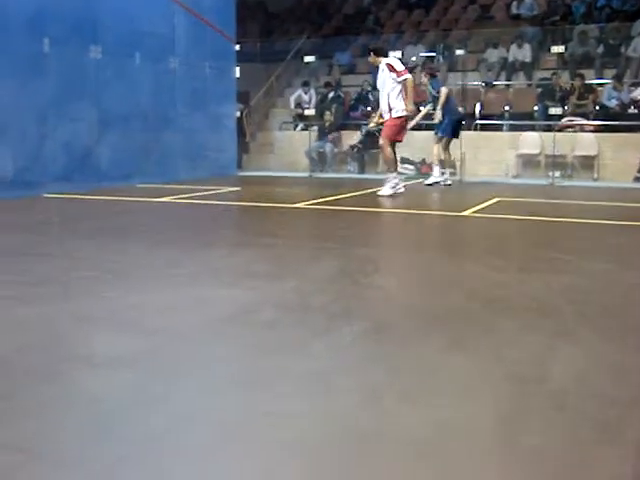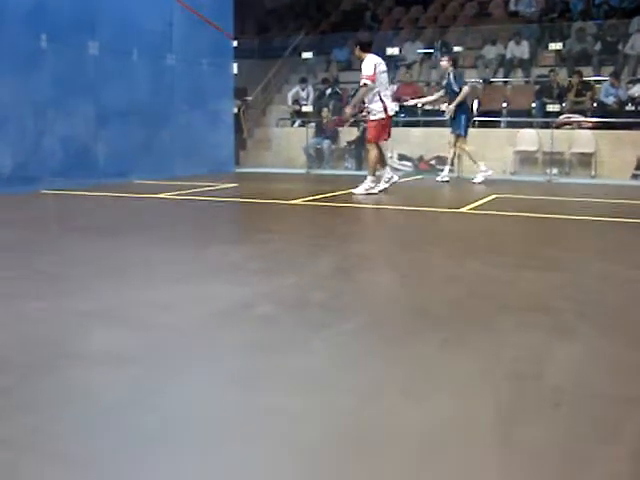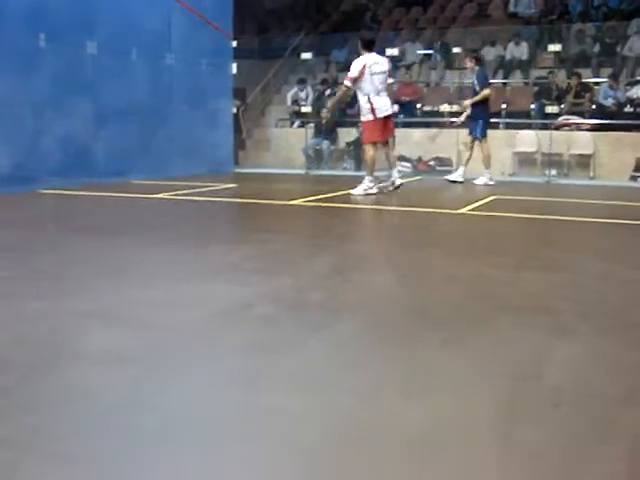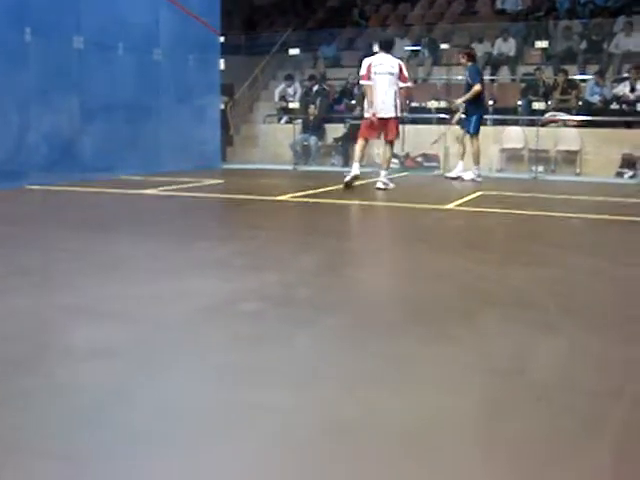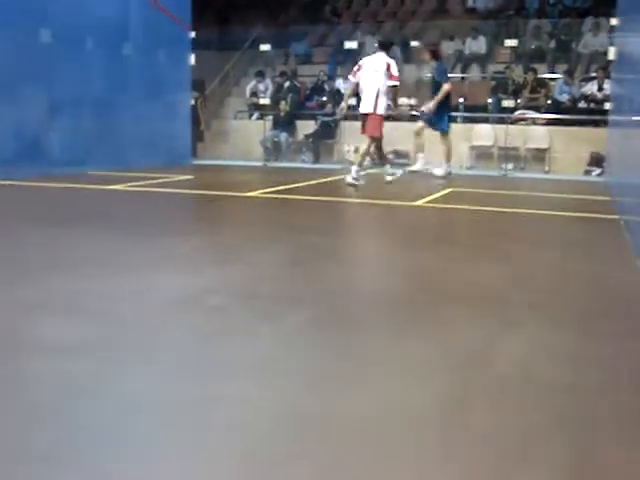
dt=0.4s
person 1, frame 1
left shoulder: (390, 62)
right shoulder: (381, 70)
left elbow: (408, 78)
left wrist: (410, 102)
right wrist: (378, 116)
left hip: (397, 113)
right hip: (390, 114)
left knee: (384, 143)
right knee: (388, 146)
left ankle: (393, 179)
right ankle: (395, 183)
person 1, frame 2
left shoulder: (368, 63)
right shoulder: (377, 60)
left elbow: (365, 87)
left wrist: (351, 106)
left hip: (378, 111)
right hip: (383, 109)
left knee: (371, 145)
right knee: (376, 145)
left ankle: (371, 183)
right ankle: (388, 174)
person 1, frame 3
left shoulder: (359, 63)
right shoulder: (384, 61)
left elbow: (347, 87)
right elbow: (388, 85)
left wrist: (332, 103)
left hip: (372, 111)
right hip: (385, 108)
left knee: (369, 145)
right knee: (386, 143)
left ankle: (369, 183)
right ankle: (394, 176)
person 1, frame 4
left shoulder: (368, 62)
right shoulder: (399, 64)
left elbow: (367, 87)
right elbow: (403, 89)
left wrist: (371, 108)
right wrist: (401, 109)
left hip: (374, 111)
right hip: (391, 110)
left knee: (362, 139)
right knee: (388, 145)
left ankle: (355, 168)
right ankle: (383, 178)
person 1, frame 5
left shoulder: (364, 61)
right shoulder: (389, 62)
left elbow: (352, 81)
right elbow: (393, 87)
left wrist: (345, 102)
right wrist: (395, 104)
left hip: (365, 106)
right hip: (377, 107)
left knee: (376, 140)
right knee: (370, 140)
left ankle: (388, 171)
right ankle: (354, 173)
person 2, frame 1
left shoulder: (433, 82)
right shoulder: (435, 84)
left elbow: (444, 90)
left wrist: (438, 110)
left hip: (449, 116)
right hip: (453, 116)
left knee: (437, 143)
right knee: (444, 147)
left ankle: (437, 174)
right ankle: (445, 176)
person 2, frame 2
left shoulder: (456, 73)
right shoulder: (448, 78)
left elbow: (466, 89)
right elbow: (438, 95)
left wrist: (454, 104)
right wrist: (418, 100)
left hip: (462, 113)
right hip: (456, 114)
left knee: (461, 143)
right knee: (452, 143)
left ankle: (483, 169)
right ankle: (445, 173)
person 2, frame 3
left shoulder: (480, 73)
right shoulder: (477, 75)
left elbow: (487, 92)
left wrist: (470, 101)
right wrist: (465, 113)
left hip: (481, 115)
right hip: (476, 115)
left knee: (482, 142)
right knee: (470, 143)
left ankle: (488, 176)
right ankle: (460, 174)
person 2, frame 4
left shoulder: (472, 69)
right shoulder: (472, 70)
left elbow: (478, 87)
left wrist: (462, 100)
right wrist: (462, 107)
left hip: (475, 110)
right hip: (470, 110)
left knee: (473, 139)
left ankle: (476, 172)
right ankle: (460, 168)
person 2, frame 5
left shoulder: (440, 68)
right shoulder: (434, 68)
left elbow: (447, 86)
left wrist: (434, 102)
right wrist: (428, 104)
left hip: (442, 108)
right hip: (433, 108)
left knee: (444, 137)
right knee: (418, 129)
left ankle: (447, 167)
right ankle: (420, 161)
